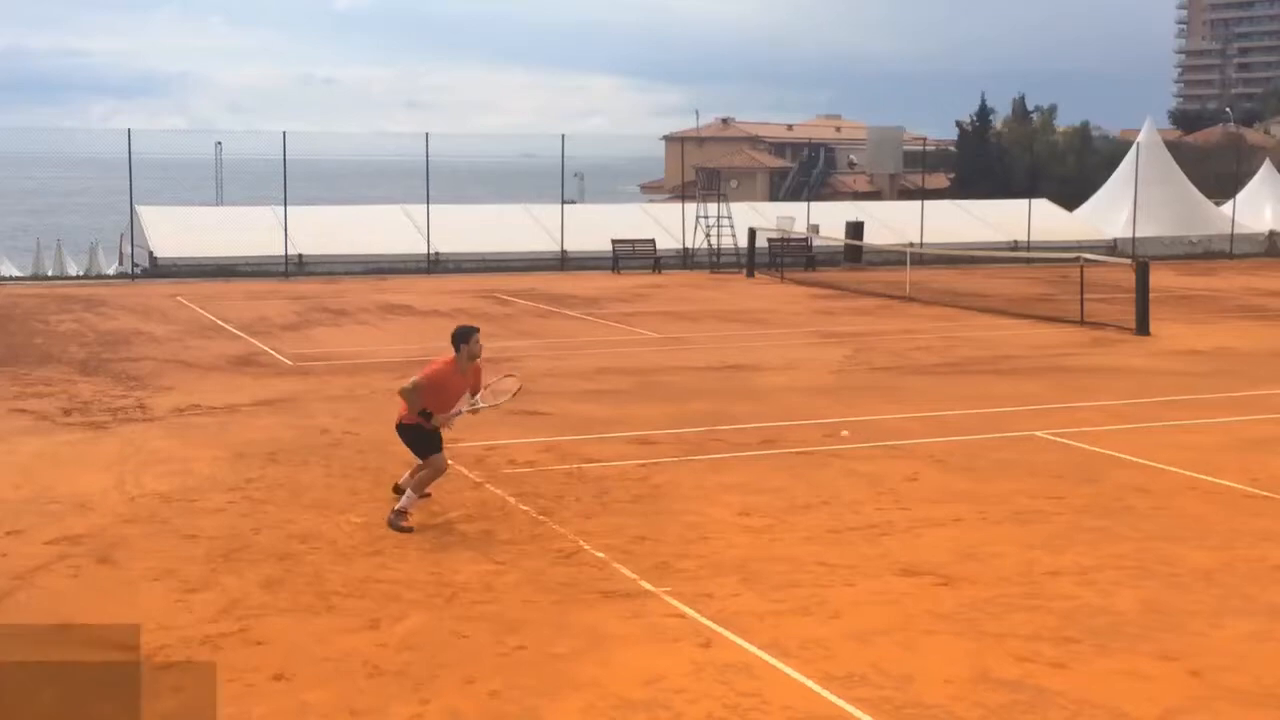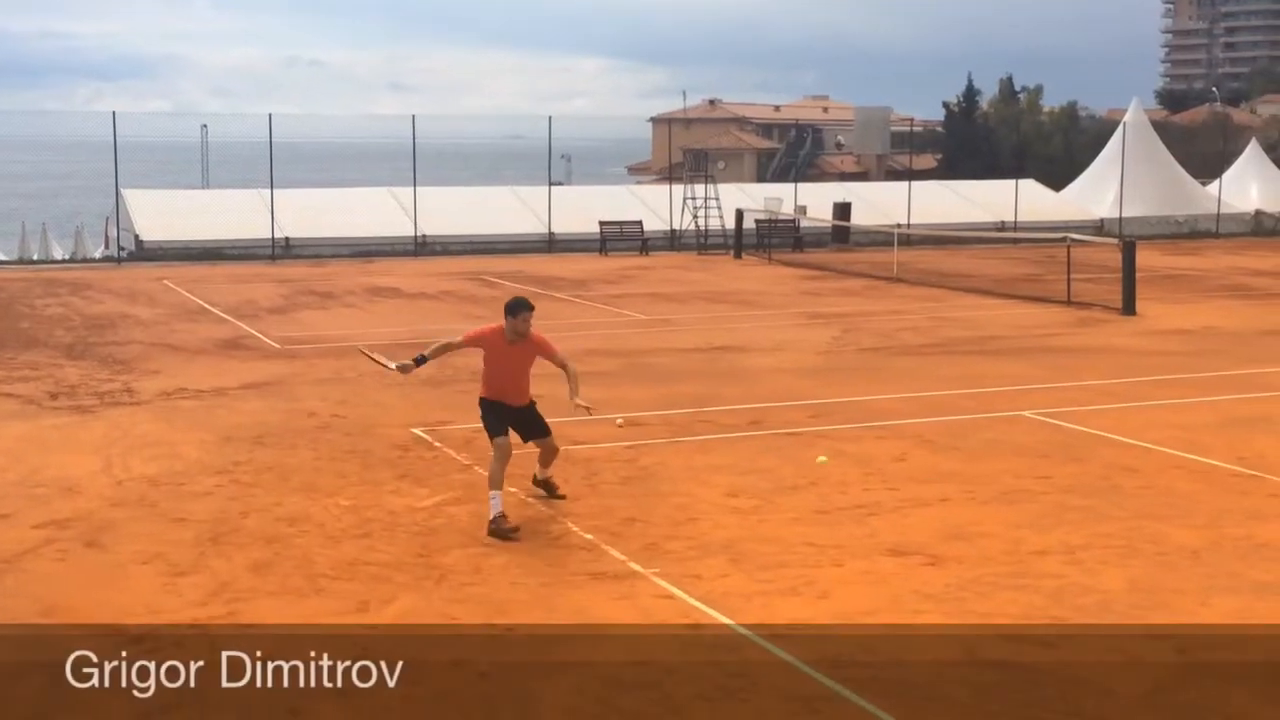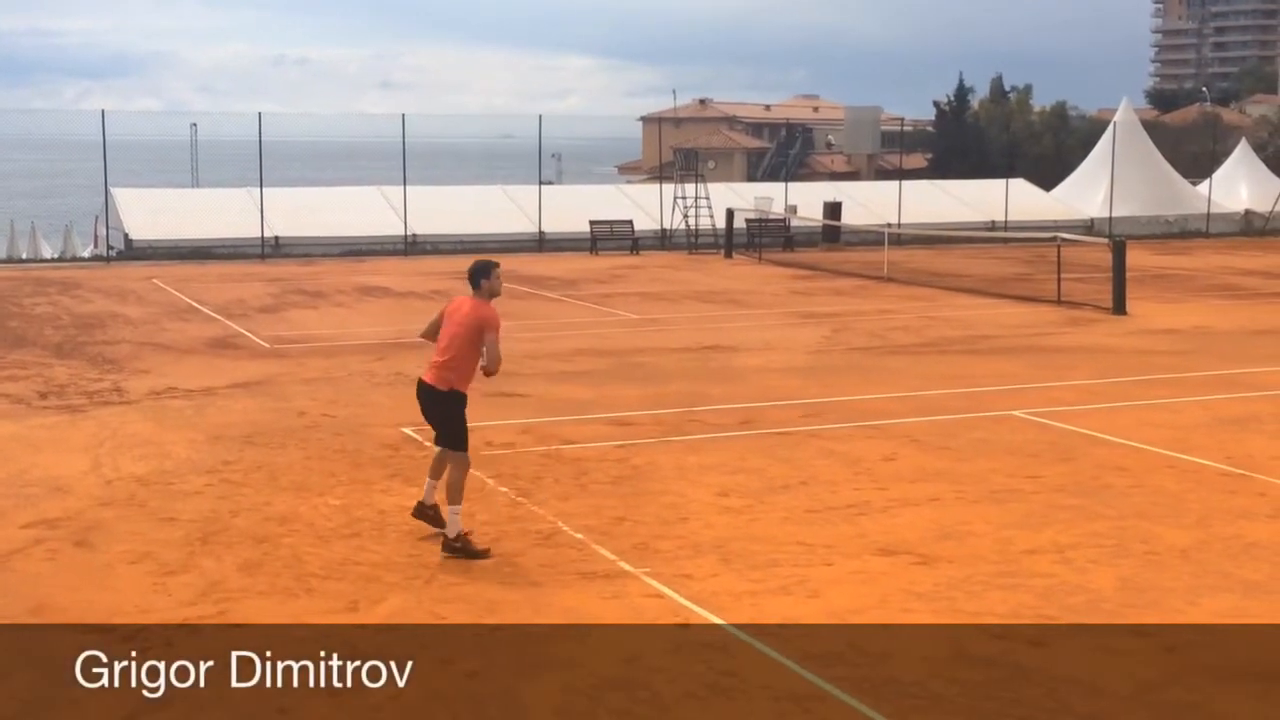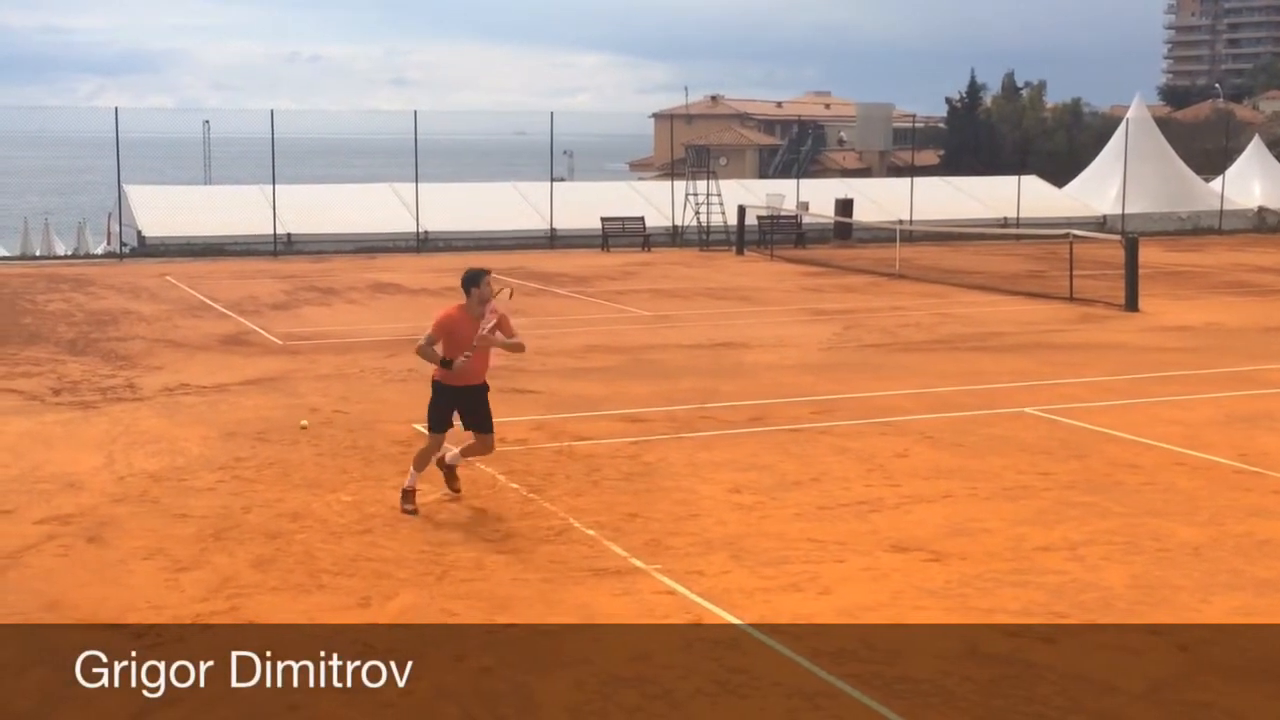
dt=1s
person 1, frame 1
left shoulder: (474, 368)
right shoulder: (441, 369)
left elbow: (476, 396)
right elbow: (405, 391)
left wrist: (465, 408)
right wrist: (429, 416)
left hip: (429, 421)
right hip: (412, 421)
left knee: (432, 462)
right knee: (439, 465)
left ankle: (403, 486)
right ankle: (399, 511)
person 1, frame 2
left shoulder: (536, 341)
right shoulder: (488, 335)
left elbow: (567, 366)
right elbow: (448, 345)
left wrist: (575, 396)
right wrist: (417, 362)
left hip: (522, 404)
right hip: (493, 403)
left knee: (551, 448)
right knee: (503, 449)
left ankle: (542, 478)
right ankle: (496, 518)
person 1, frame 3
left shoulder: (456, 304)
right shoulder: (488, 315)
left elbow: (426, 333)
right elbow: (493, 364)
right wrist: (486, 366)
left hip: (428, 386)
right hip: (447, 392)
left knee: (449, 448)
right knee: (460, 462)
left ankle: (427, 504)
right ankle: (454, 537)
person 1, frame 4
left shoulder: (496, 316)
right shoulder: (450, 317)
left elbow: (520, 346)
right elbow: (422, 348)
left wrist: (497, 341)
right wrist: (449, 364)
left hip: (475, 386)
right hip: (446, 384)
left knee: (486, 445)
right knee: (434, 442)
left ankle: (449, 461)
right ankle: (409, 488)
